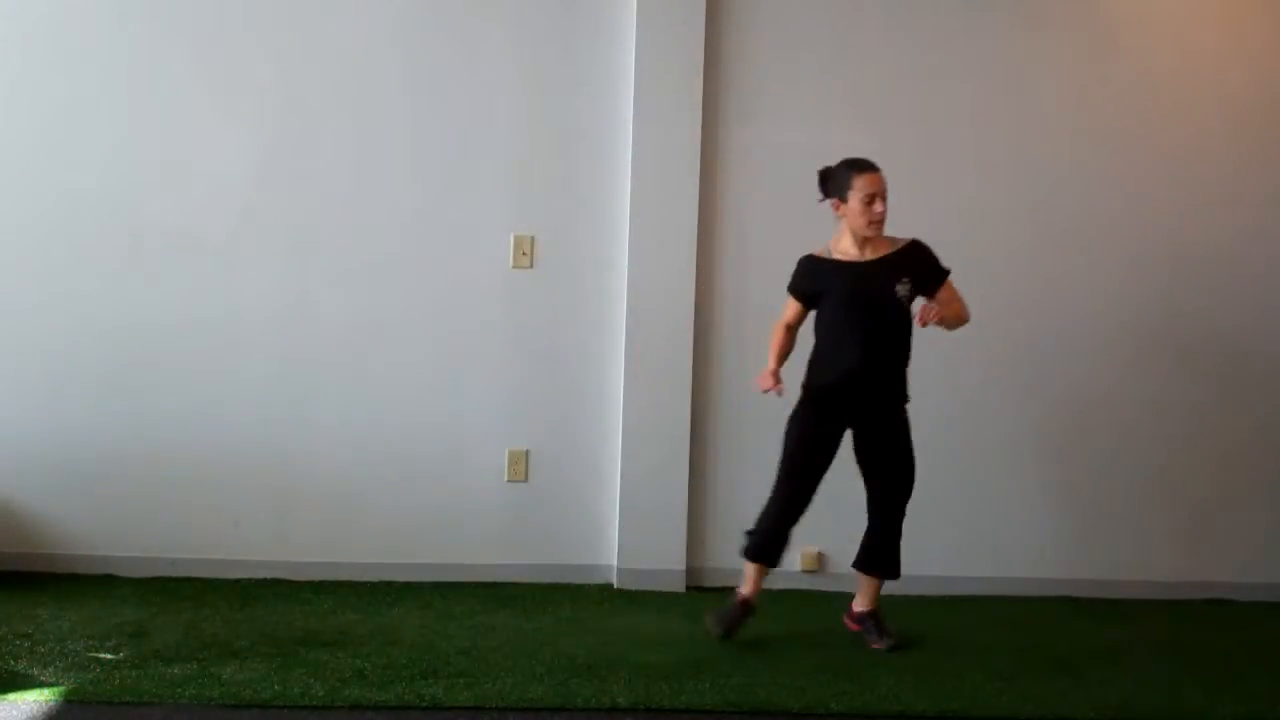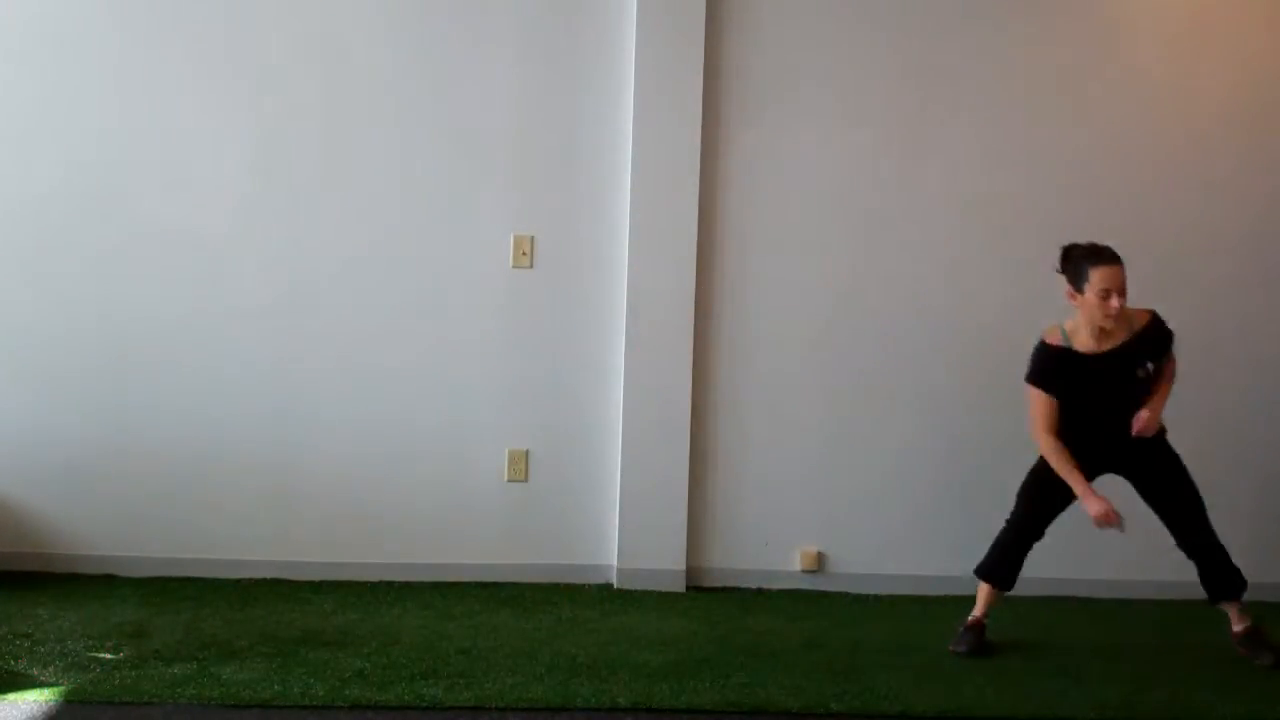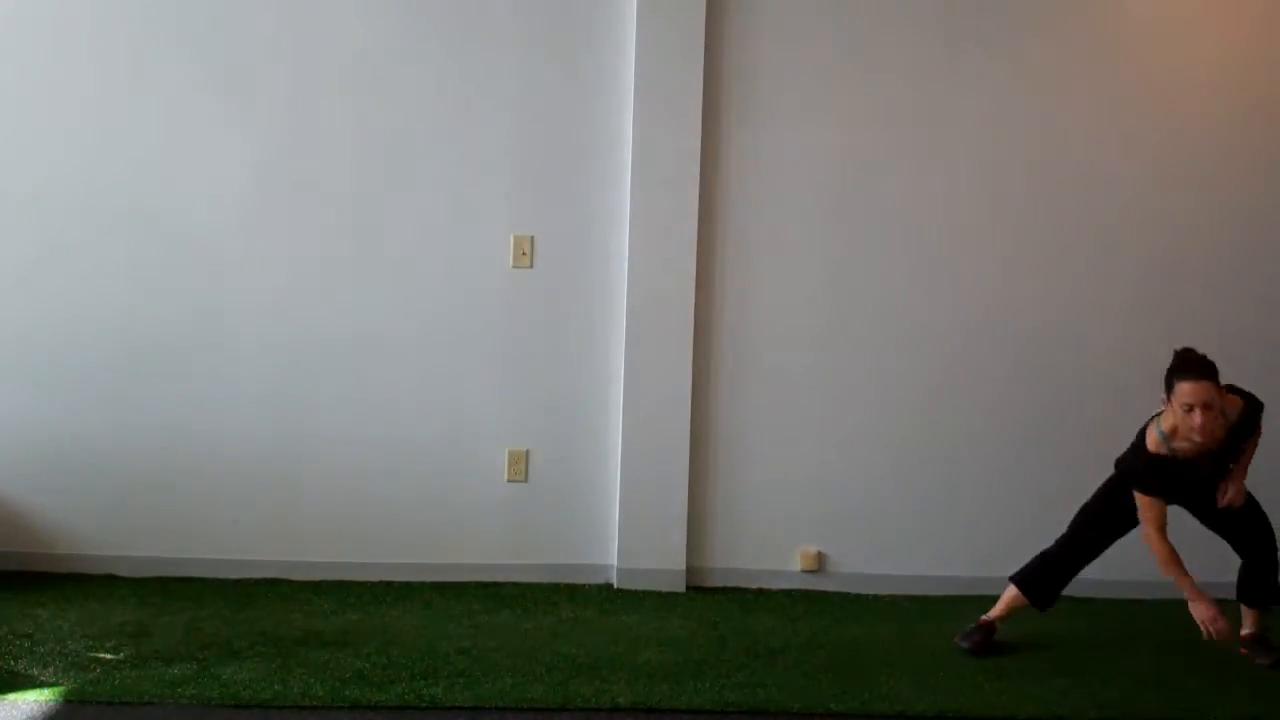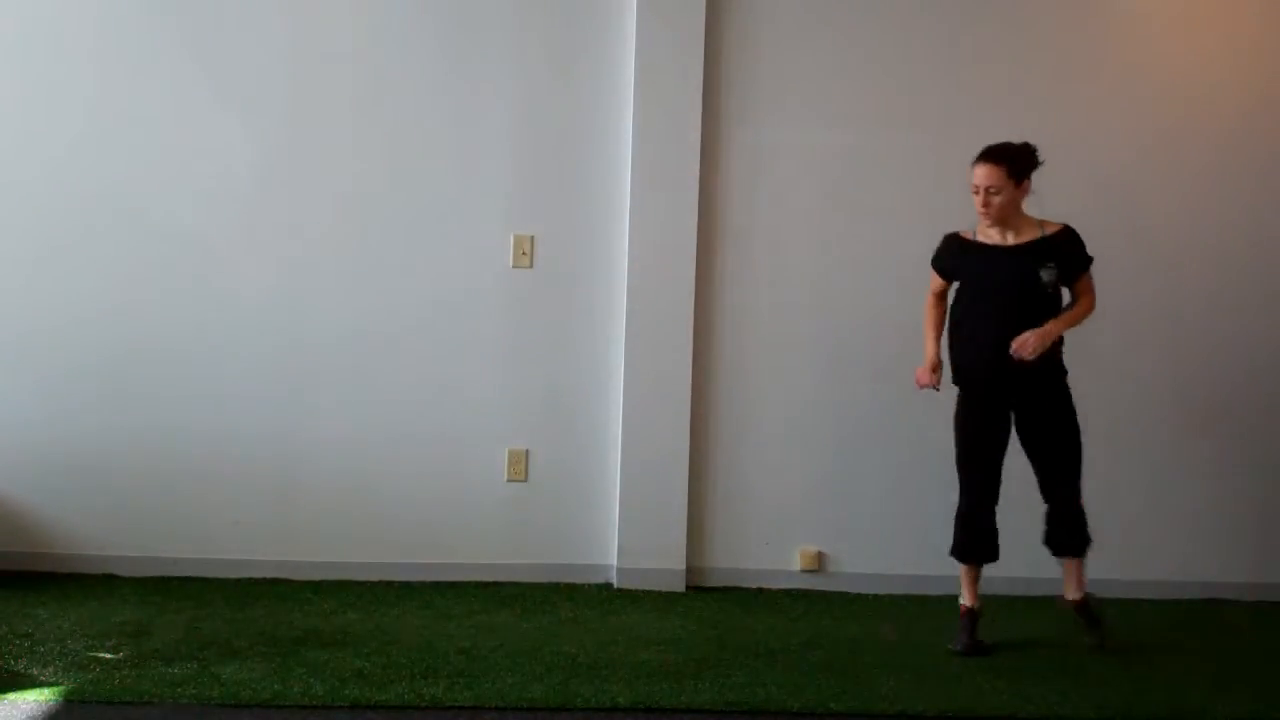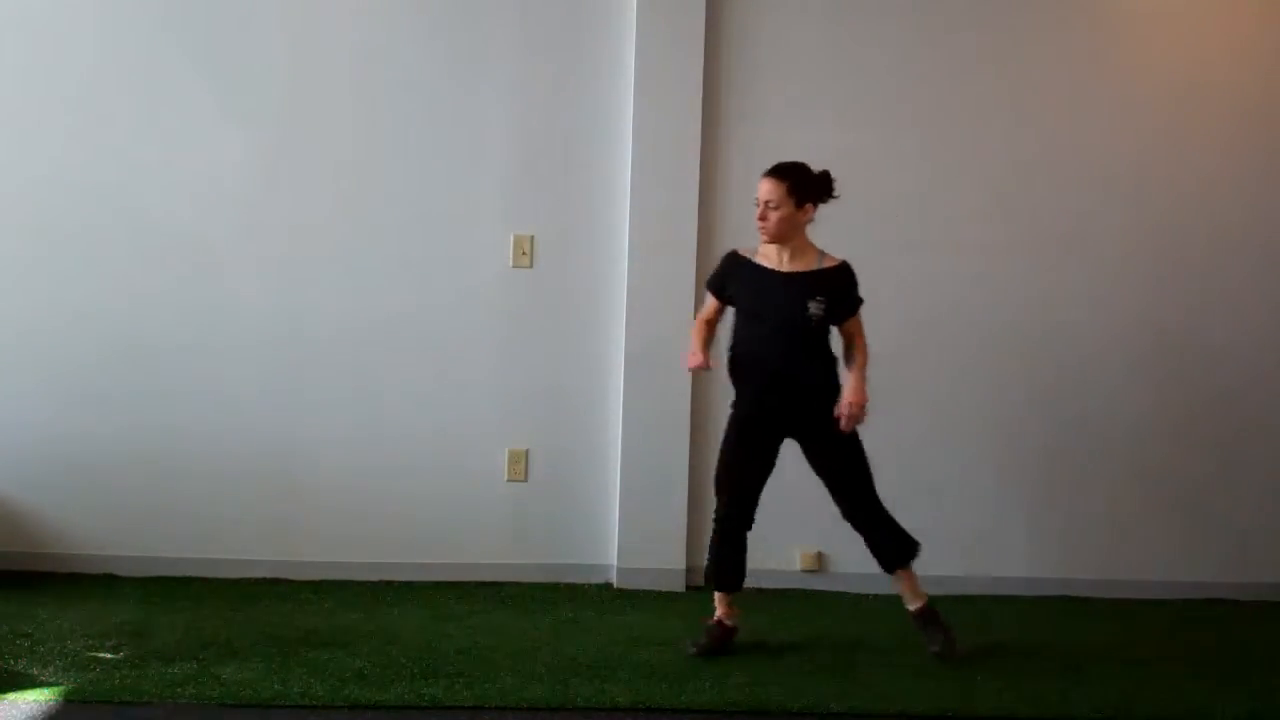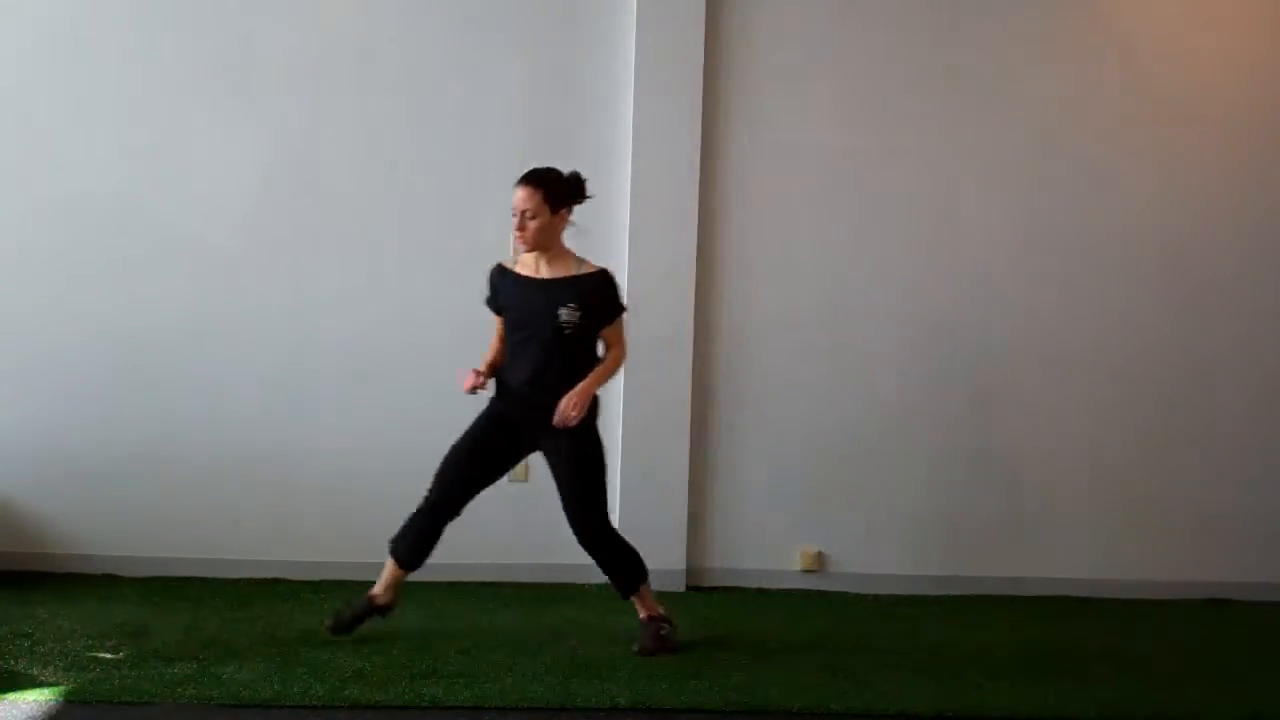
dt=0.5s
person 1, frame 1
left shoulder: (911, 256)
right shoulder: (816, 267)
left elbow: (959, 312)
right elbow: (787, 324)
left wrist: (936, 314)
right wrist: (771, 367)
left hip: (884, 401)
right hip: (824, 397)
left knee: (889, 502)
right knee: (789, 498)
left ankle: (864, 608)
right ankle: (746, 595)
person 1, frame 2
left shoulder: (1147, 327)
right shoulder: (1054, 352)
left elbow: (1167, 365)
right elbow: (1044, 433)
left wrist: (1155, 404)
right wrist: (1087, 494)
left hip: (1138, 443)
right hip: (1072, 448)
left knee: (1196, 531)
right knee: (1022, 526)
left ankle: (1243, 627)
right ankle: (977, 620)
person 1, frame 3
left shoulder: (1242, 408)
right shoulder: (1155, 448)
right elbow: (1152, 532)
left wrist: (1238, 474)
right wrist: (1195, 598)
left hip: (1208, 482)
right hip: (1140, 482)
right knee: (1072, 548)
left ankle: (1251, 633)
right ankle: (990, 621)
person 1, frame 4
left shoulder: (1059, 241)
right shoulder: (959, 245)
left elbow: (1085, 298)
right elbow: (936, 296)
left wrist: (1050, 330)
right wrist: (931, 353)
left hip: (1041, 384)
right hip: (978, 386)
left knee: (1063, 489)
right knee: (978, 494)
left ankle: (1076, 597)
right ankle: (970, 607)
person 1, frame 5
left shoulder: (834, 274)
right shoulder: (739, 267)
left elbow: (855, 339)
right elbow: (705, 319)
left wrist: (856, 384)
right wrist: (698, 350)
left hip: (820, 406)
right hip: (757, 405)
left knee: (864, 509)
right knee: (732, 508)
left ankle: (920, 607)
right ankle: (723, 619)
person 1, frame 6
left shoulder: (594, 282)
right shoulder: (505, 276)
left elbow: (615, 351)
left wrist: (585, 390)
right wrist: (484, 369)
left hip: (568, 421)
right hip: (510, 410)
left knee: (591, 526)
right knee: (441, 498)
left ankle: (653, 616)
right ankle: (380, 596)
